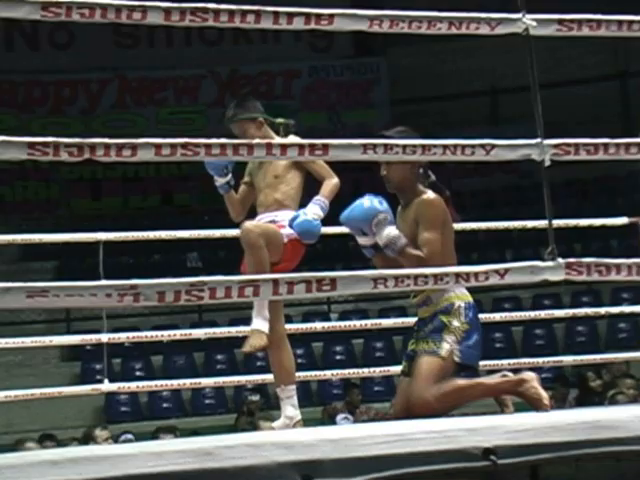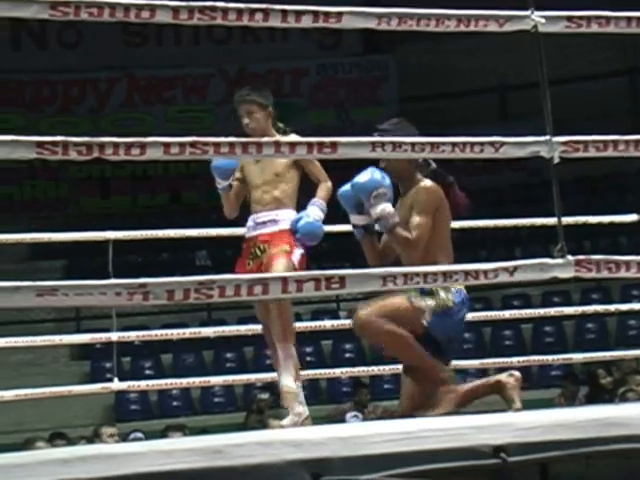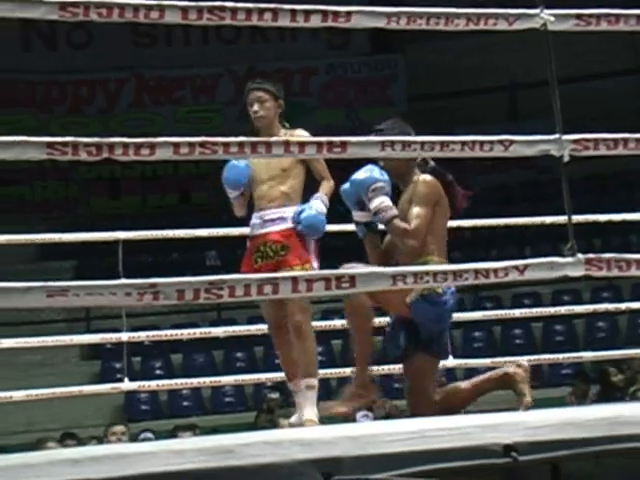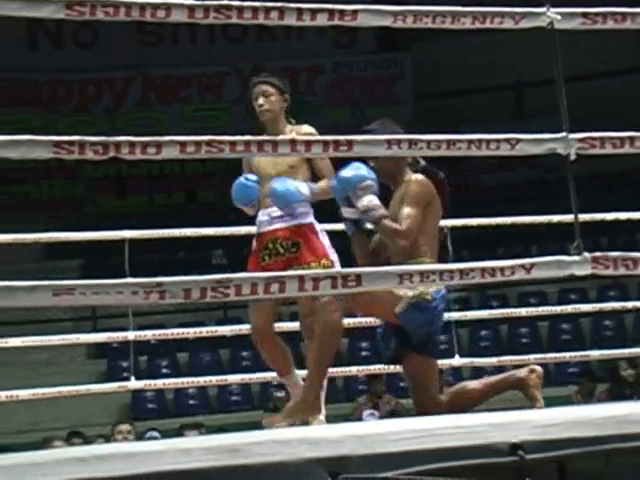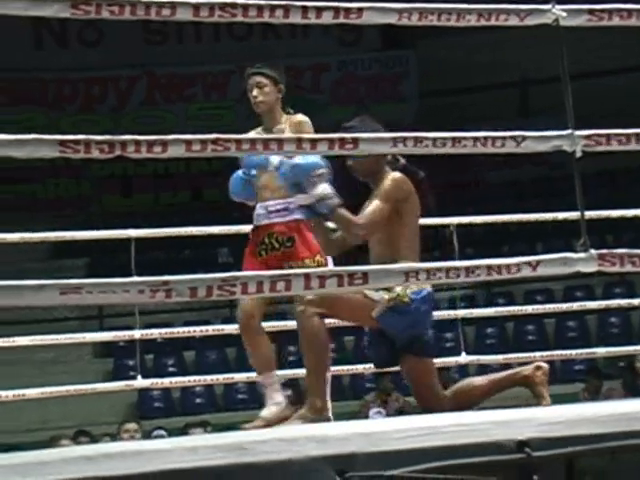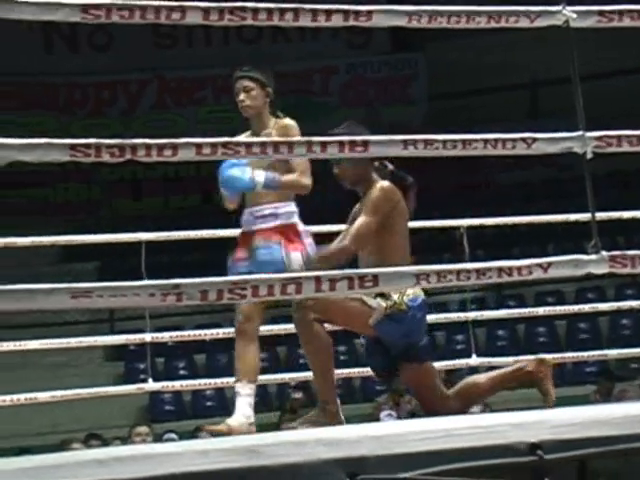
dt=0.2s
person 1, frame 1
right shoulder: (252, 165)
left elbow: (332, 180)
right elbow: (237, 214)
left wrist: (316, 208)
right wrist: (222, 181)
left hip: (288, 230)
right hip: (261, 237)
left knee: (250, 233)
right knee: (276, 328)
left ankle: (259, 322)
right ankle: (290, 412)
person 1, frame 2
right shoulder: (244, 159)
left elbow: (325, 183)
right elbow: (230, 211)
left wrist: (316, 210)
right wrist: (224, 182)
left hip: (285, 232)
right hip: (253, 240)
left knee: (278, 305)
right knee: (270, 327)
left ankle: (289, 378)
right ankle: (296, 410)
person 1, frame 3
left shoulder: (299, 138)
right shoulder: (246, 153)
left elbow: (327, 181)
right elbow: (238, 211)
left wrist: (319, 203)
right wrist: (234, 192)
left hip: (293, 234)
right hip: (258, 239)
left knee: (298, 320)
right knee: (278, 326)
left ankle: (309, 408)
right ankle: (300, 402)
person 1, frame 4
left shoulder: (305, 134)
right shoulder: (252, 151)
left elbow: (331, 182)
left wrist: (306, 189)
right wrist: (245, 200)
left hip: (301, 232)
right hip: (266, 238)
left knee: (315, 324)
right knee: (260, 326)
left ankle: (315, 407)
right ankle: (299, 394)
person 1, frame 5
left shoulder: (298, 123)
right shoulder: (250, 140)
left elbow: (316, 174)
left wrist: (278, 162)
right wrist: (241, 188)
left hip: (296, 225)
right hip: (263, 231)
left knee: (309, 320)
right knee: (247, 316)
left ankle: (320, 404)
right ankle: (275, 400)
person 1, frame 6
left shoulder: (286, 127)
left elbow: (304, 181)
right elbow: (229, 203)
left wrist: (258, 179)
right wrist: (228, 184)
left hip: (285, 231)
right hip: (250, 237)
right knee: (245, 323)
right ankle: (243, 414)
person 2, frame 1
left shoulder: (429, 203)
right shoulder: (406, 208)
left elbow: (429, 263)
left wrist: (389, 240)
right wrist: (372, 244)
left hip: (452, 311)
right hip: (430, 316)
left knee: (423, 402)
right knee: (402, 413)
left ankle: (518, 383)
right ankle: (497, 384)
person 2, frame 2
left shoulder: (426, 190)
right shoulder: (409, 197)
left elbow: (414, 246)
right elbow: (379, 263)
left wrist: (382, 211)
right wrist: (362, 224)
left hip: (441, 298)
right hip: (428, 303)
left knee: (366, 320)
right knee: (412, 410)
left ankle: (442, 381)
right ankle: (495, 383)
person 2, frame 3
left shoulder: (427, 185)
right shoulder: (404, 196)
left elbow: (414, 237)
right elbow: (382, 264)
left wrist: (383, 208)
right wrist: (365, 222)
left hip: (431, 292)
right hip: (419, 300)
right knee: (423, 408)
left ankle: (362, 384)
right ankle: (505, 375)
person 2, frame 4
left shoulder: (418, 184)
right shoulder: (397, 199)
left elbow: (402, 237)
right elbow: (367, 260)
left wrist: (370, 209)
right wrist: (353, 218)
left hip: (421, 293)
right hip: (415, 300)
right knee: (434, 408)
right ankle: (521, 377)
person 2, frame 5
left shoulder: (395, 183)
right shoulder: (379, 195)
left elbow: (360, 230)
right elbow: (333, 246)
left wrist: (326, 198)
right wrist: (317, 204)
left hip: (404, 300)
right hip: (401, 303)
left knee: (311, 302)
right knee: (438, 404)
left ankle: (315, 406)
right ankle: (524, 375)
person 2, frame 6
left shoulder: (383, 193)
right shoulder: (362, 206)
left elbow: (348, 248)
right elbow: (335, 258)
left hip: (396, 305)
right hip: (392, 310)
left knee: (307, 308)
right knee: (445, 407)
left ankle: (327, 411)
right ankle: (529, 371)
